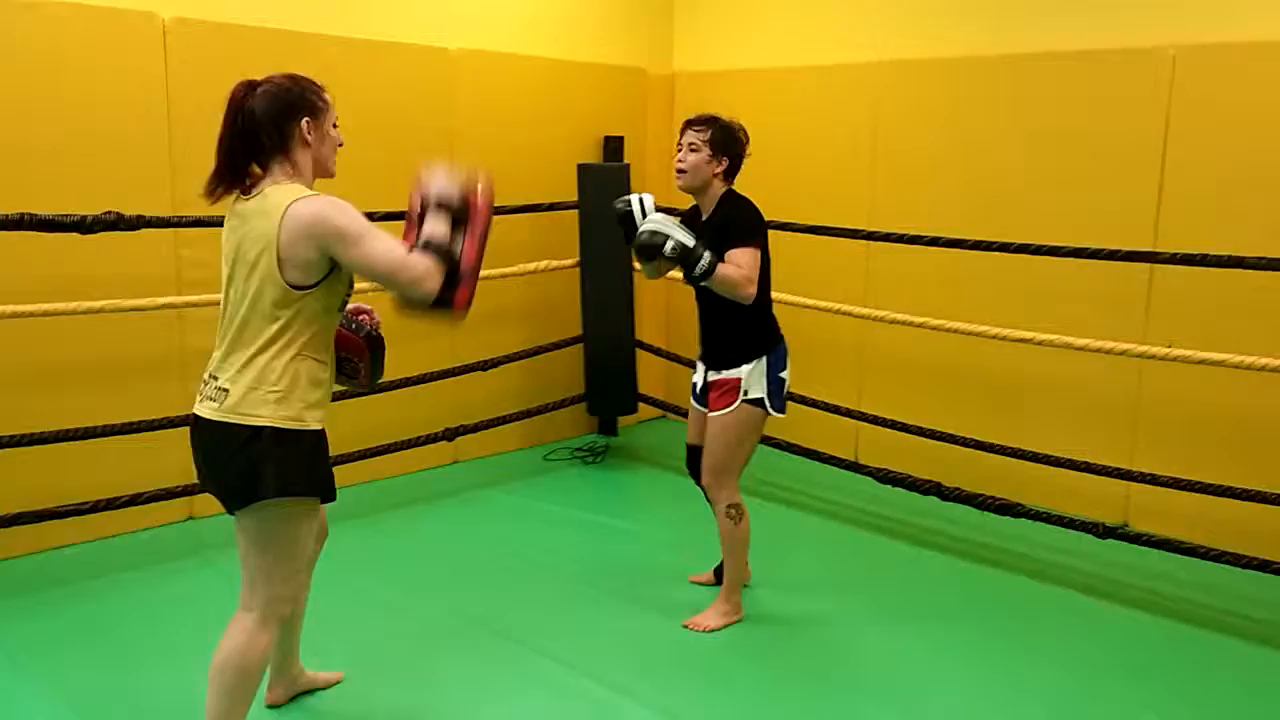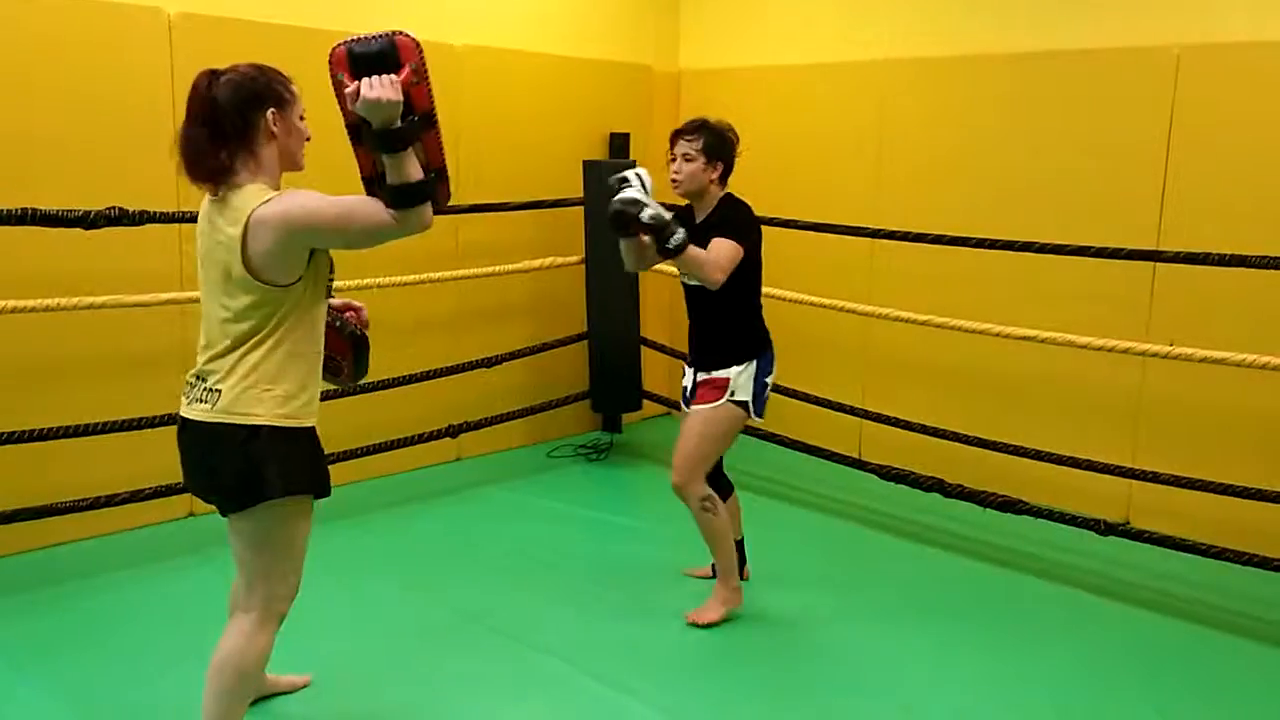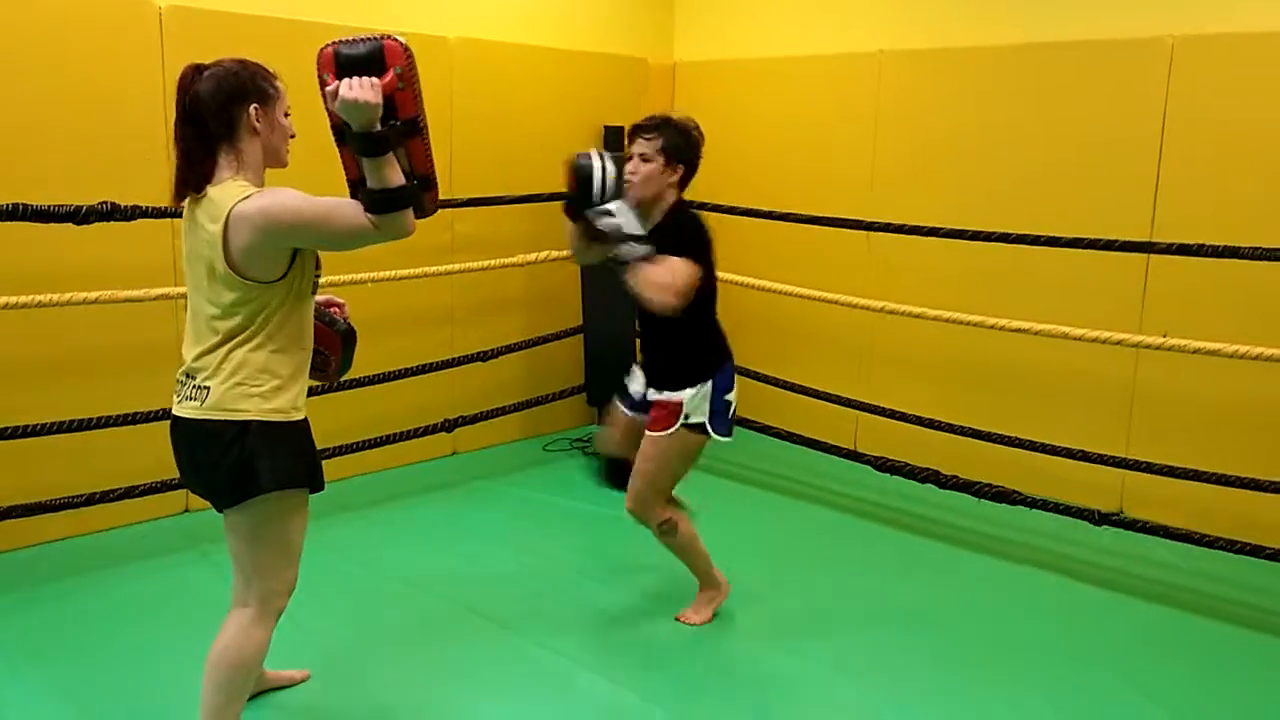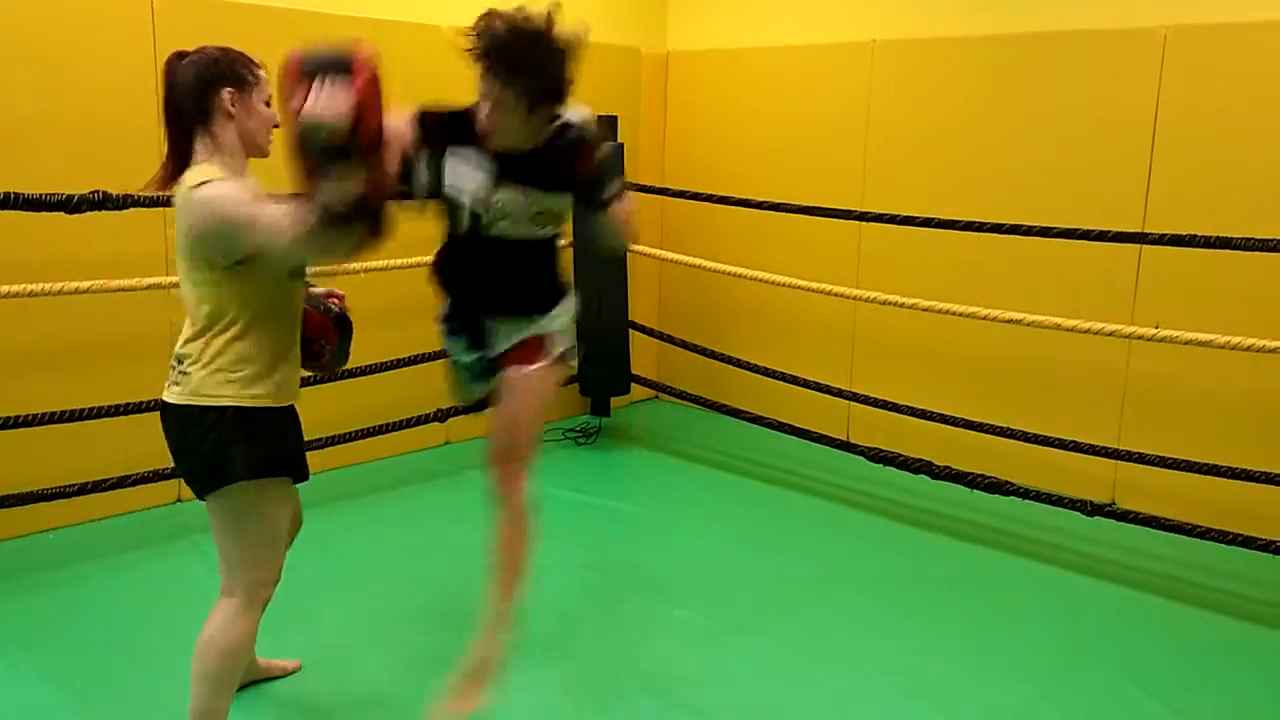
dt=0.4s
person 1, frame 1
left shoulder: (248, 208)
right shoulder: (319, 216)
right elbow: (424, 282)
left wrist: (336, 315)
right wrist: (437, 210)
left hip: (230, 417)
right hip: (267, 430)
left knee: (306, 541)
right knee: (266, 600)
person 1, frame 2
left shoulder: (221, 206)
right shoulder: (287, 215)
right elbow: (412, 217)
left wrist: (321, 309)
right wrist: (388, 129)
left hip: (216, 418)
right hip: (257, 431)
left knee: (262, 571)
right knee: (265, 598)
person 1, frame 3
left shoulder: (205, 201)
right shoulder: (268, 211)
right elbow: (395, 223)
left wrist: (302, 304)
right wrist: (367, 130)
left hip: (211, 414)
right hip: (249, 425)
left knee: (265, 568)
right knee: (263, 593)
person 1, frame 4
left shoulder: (230, 184)
right shoulder: (215, 197)
right elbow: (329, 242)
left wrist: (308, 297)
right wrist: (335, 140)
left hip: (254, 403)
right hip: (226, 413)
left knee: (276, 534)
right knee: (248, 581)
left ankle: (242, 659)
person 2, frame 1
left shoulder: (739, 215)
right shoulder: (695, 216)
left elbow: (745, 288)
right elbow: (655, 270)
left wrist: (687, 254)
right wrist: (642, 234)
left hip: (752, 365)
right hip: (718, 361)
left knee: (718, 482)
right knee: (697, 465)
left ankle: (730, 602)
right ankle: (733, 564)
person 2, frame 2
left shoulder: (736, 217)
right shoulder: (686, 216)
left elbow: (711, 273)
right elbow: (635, 262)
left wrist: (663, 222)
right wrist: (629, 219)
left hip: (739, 366)
right hip: (704, 362)
left knee: (685, 478)
right knee: (706, 470)
left ankle: (729, 586)
right ankle: (734, 560)
person 2, frame 3
left shoulder: (688, 230)
right shoulder: (644, 220)
left elbow: (665, 298)
right elbow: (585, 255)
left wrist: (627, 241)
right wrist: (584, 215)
left hip: (695, 381)
right hip: (658, 365)
left knee: (642, 505)
right knee: (612, 462)
left ankle: (713, 586)
person 2, frame 4
left shoulder: (569, 155)
right shoulder: (455, 129)
left elbow: (623, 235)
right elbow: (378, 134)
left wrist: (595, 169)
right wrist: (416, 167)
left hip: (534, 322)
right hip: (466, 311)
left knee: (508, 477)
right knee: (480, 393)
left ankle: (485, 660)
